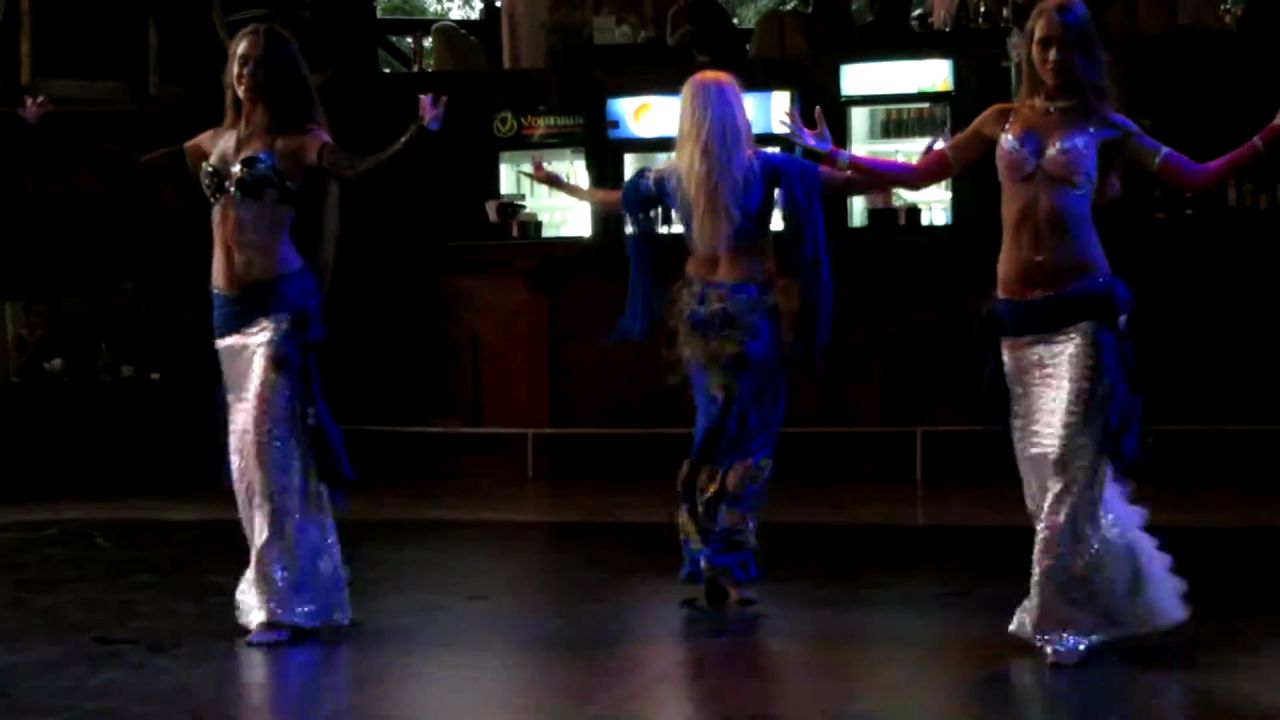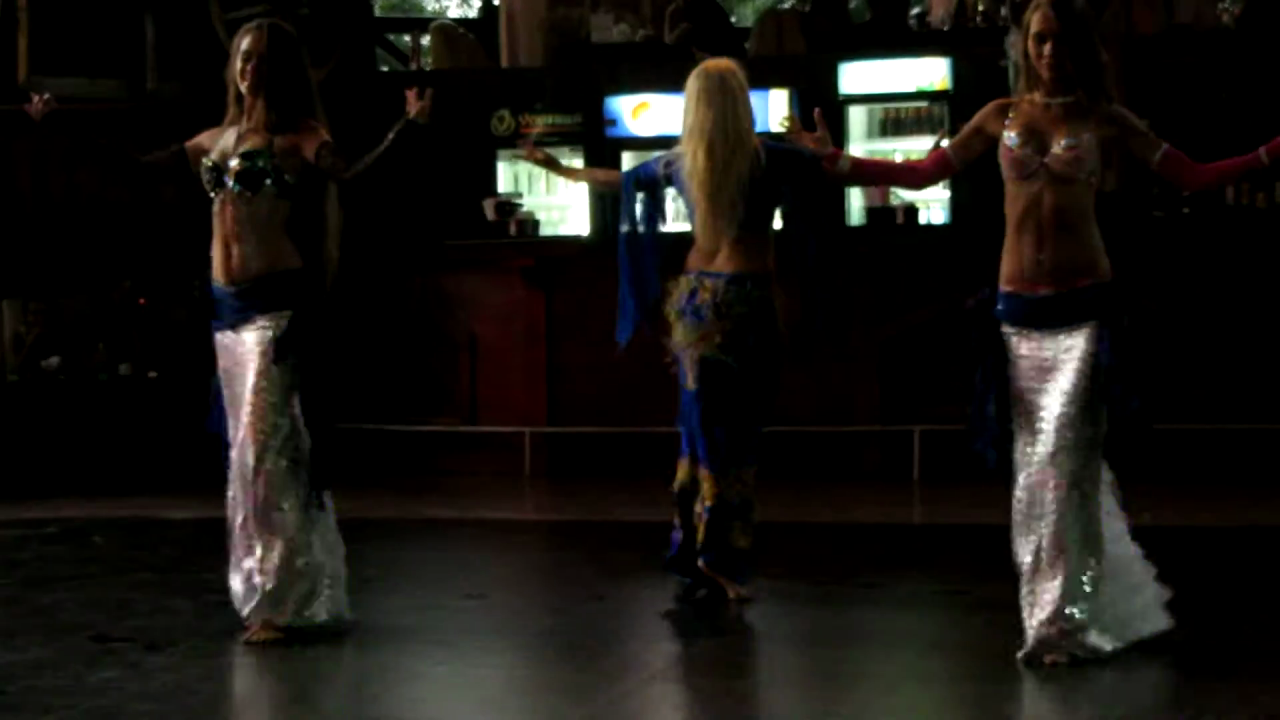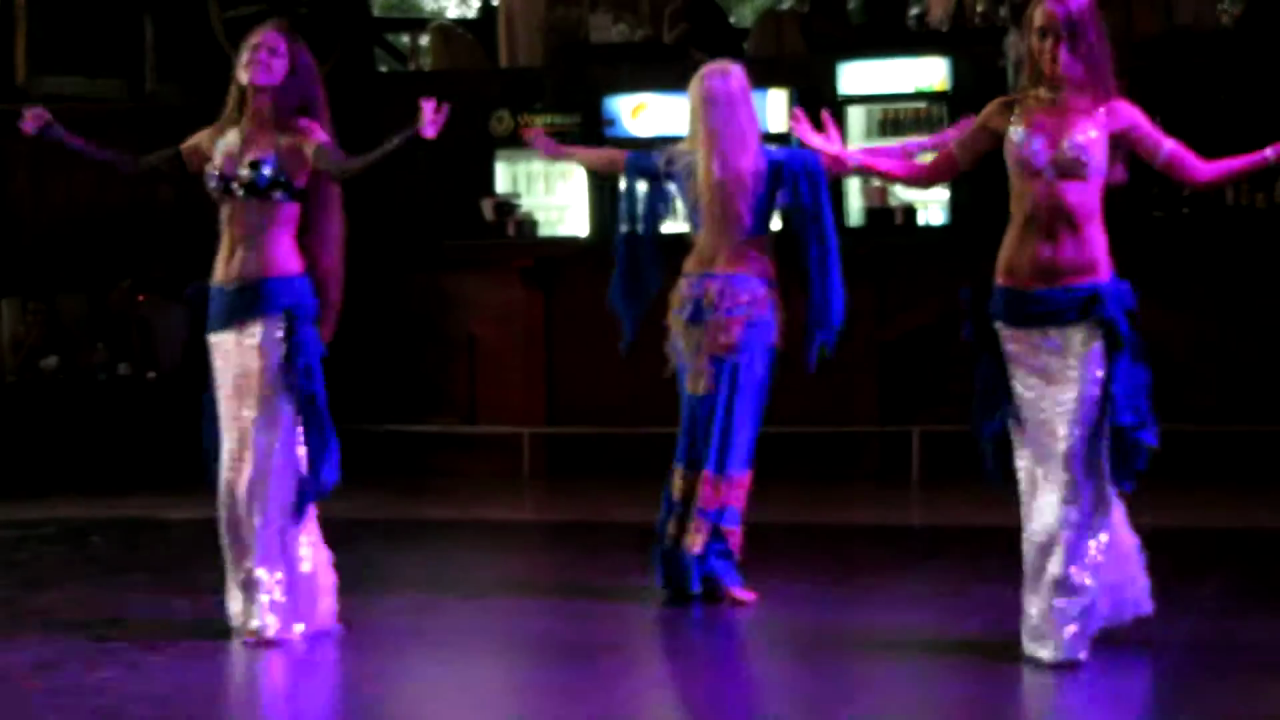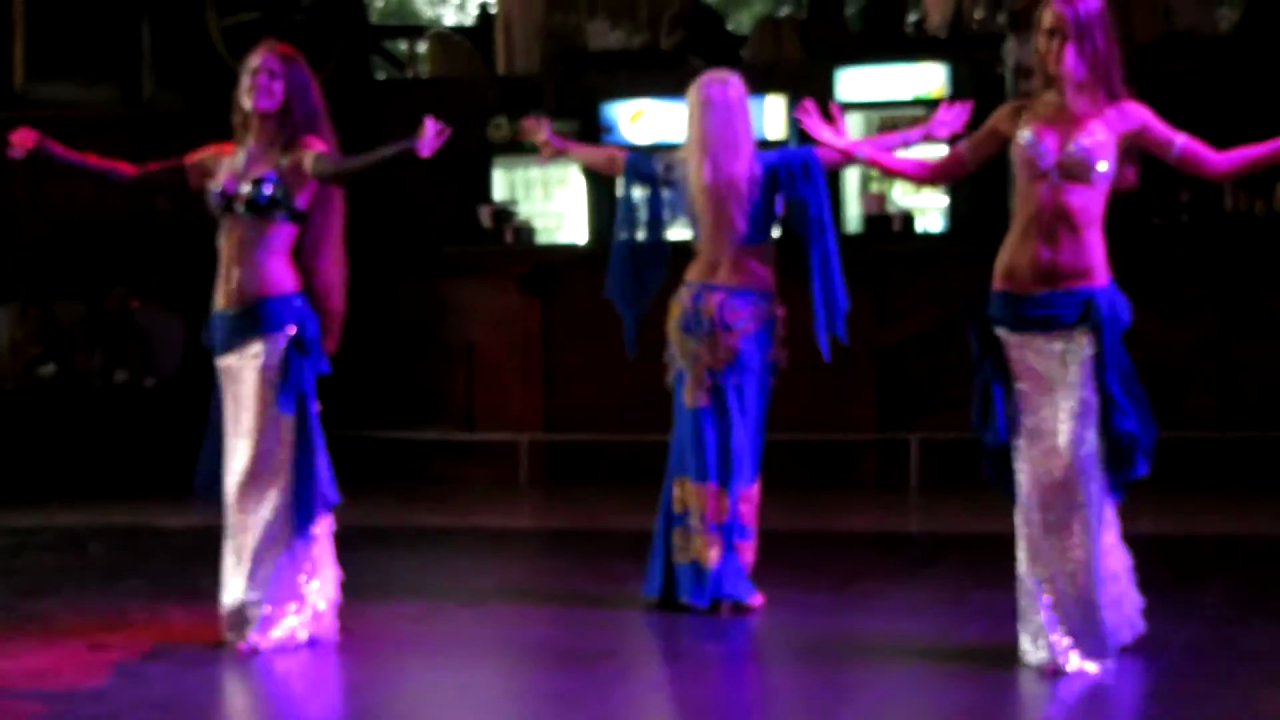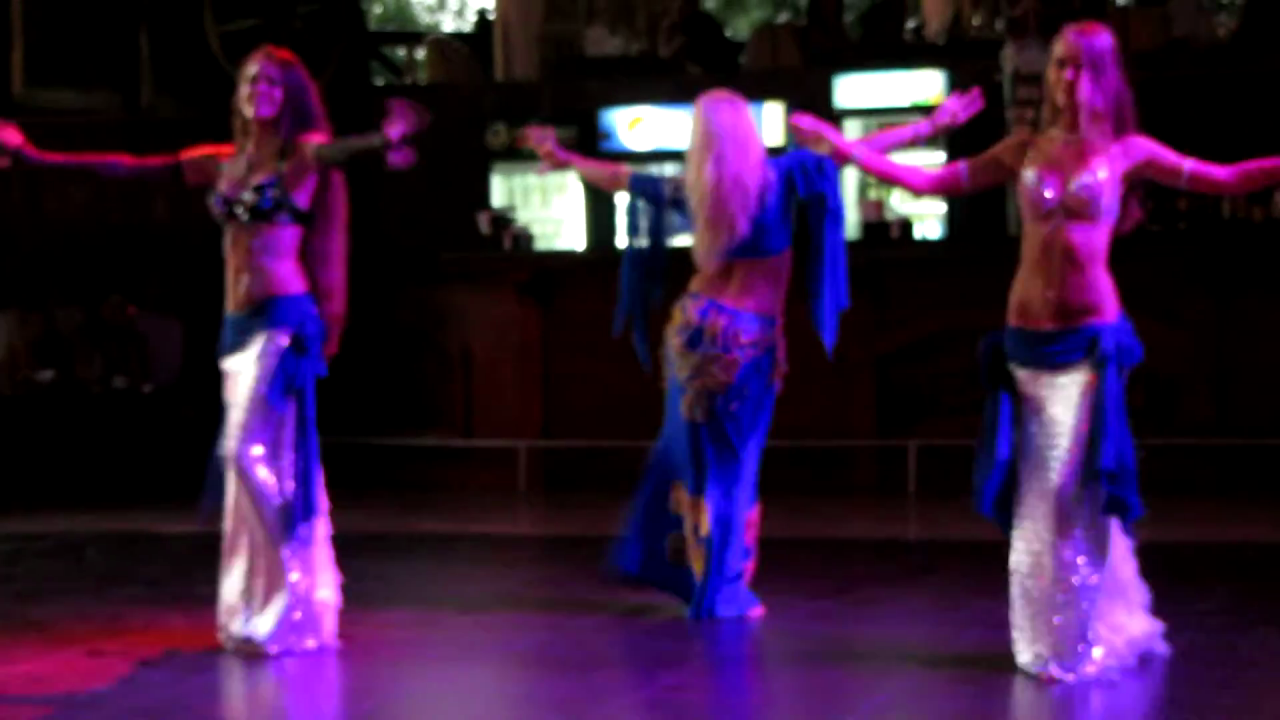
dt=0.2s
person 1, frame 1
left shoulder: (1105, 124)
right shoulder: (1001, 119)
left elbow: (1194, 177)
right elbow: (919, 174)
right wrist: (837, 156)
left hip: (1082, 305)
right hip: (1017, 311)
left knee: (1066, 459)
right knee: (1041, 464)
left ankle: (1061, 620)
right ankle: (1092, 600)
person 1, frame 2
left shoulder: (1106, 118)
right shoulder: (1001, 114)
left elbow: (1191, 176)
right elbow: (921, 174)
right wrist: (839, 160)
left hip: (1084, 303)
right hip: (1019, 307)
left knee: (1063, 453)
right knee: (1036, 457)
left ankle: (1062, 619)
right ankle: (1095, 602)
person 1, frame 3
left shoulder: (1113, 113)
right shoulder: (1006, 112)
left elbow: (1197, 172)
right elbow: (928, 173)
right wrist: (845, 158)
left hip: (1087, 302)
right hip: (1017, 304)
left knee: (1073, 455)
right knee: (1036, 457)
left ankle: (1065, 616)
right ankle: (1051, 611)
person 1, frame 4
left shoulder: (1123, 116)
right shoulder: (1016, 116)
left elbow: (1213, 165)
right elbow: (936, 173)
right wrist: (851, 150)
left hip: (1083, 306)
right hip: (1015, 306)
left knee: (1076, 461)
right knee: (1035, 464)
left ankle: (1078, 627)
right ankle: (1048, 625)
person 1, frame 5
left shoulder: (1127, 150)
right shoulder: (1023, 149)
left elbow: (1223, 180)
right elbow: (932, 183)
right wrist: (848, 150)
left hip: (1092, 339)
right hip: (1028, 341)
left knee: (1077, 485)
right knee: (1040, 494)
left ankle: (1082, 642)
right ankle: (1048, 639)
person 2, frame 1
left shoulder: (300, 139)
right shoulder: (216, 141)
left elbow: (356, 168)
right elbow: (137, 164)
left wrist: (418, 132)
left hip: (280, 303)
right hip: (229, 309)
left knee: (270, 446)
right knee: (250, 449)
left ankle: (288, 599)
right ankle: (275, 589)
person 2, frame 2
left shoulder: (299, 134)
right shoulder: (220, 137)
left elbow: (346, 171)
left wrist: (405, 130)
left hip: (279, 303)
right hip: (231, 306)
left knee: (270, 442)
right knee: (249, 445)
left ankle: (290, 598)
right ankle: (266, 592)
person 2, frame 3
left shoulder: (300, 134)
right shoulder: (216, 139)
left elbow: (346, 169)
right elbow: (135, 167)
left wrist: (414, 136)
right wrist: (55, 135)
left hip: (277, 304)
right hip: (226, 306)
left knee: (266, 452)
right knee: (239, 455)
left ankle: (283, 603)
right ankle: (258, 596)
person 2, frame 4
left shoulder: (301, 152)
right shoulder: (222, 158)
left elbow: (339, 169)
right elbow: (134, 176)
left wrist: (410, 149)
right wrist: (48, 151)
left hip: (278, 321)
right hip: (229, 324)
left knee: (273, 467)
right knee: (247, 468)
left ankle: (283, 612)
right ankle: (258, 607)
person 2, frame 5
left shoulder: (303, 151)
right shoulder: (219, 161)
left elbow: (334, 152)
right elbow: (130, 166)
left wrist: (386, 140)
left hip: (282, 320)
right hip: (240, 325)
left knee: (259, 458)
right knee: (248, 462)
left ankle: (288, 615)
right ankle: (263, 612)
person 3, frame 1
left shoulder: (670, 174)
right shoulder: (761, 165)
left elbow: (615, 199)
right elbow: (846, 182)
left wrist: (562, 186)
left hip: (697, 303)
right hip: (751, 306)
left knee: (714, 429)
right knee: (753, 432)
left ankle: (708, 555)
right ankle: (728, 549)
person 3, frame 2
left shoulder: (680, 161)
right shoulder: (767, 157)
left elbow: (617, 180)
left wrist: (558, 167)
left hip: (695, 294)
right hip: (745, 298)
left knee: (700, 426)
right knee: (735, 431)
left ankle: (696, 559)
right ankle: (721, 562)
person 3, frame 3
left shoulder: (678, 158)
right shoulder: (767, 161)
left elbow: (613, 161)
left wrist: (560, 151)
left hip: (694, 297)
right hip: (745, 301)
left knee: (697, 430)
right knee: (730, 433)
left ankle: (682, 566)
right ankle: (712, 563)
person 3, frame 4
left shoulder: (678, 168)
right shoulder: (766, 166)
left elbow: (612, 159)
right elbow: (849, 152)
left wrist: (559, 145)
right wrist: (927, 131)
left hip: (693, 306)
right hip: (745, 313)
left knee: (694, 439)
right knee: (737, 445)
left ankle: (681, 577)
right ankle: (727, 576)
person 3, frame 5
left shoulder: (689, 187)
right shoulder: (778, 175)
left elbow: (616, 177)
right elbow: (859, 149)
left wrist: (561, 155)
right wrist: (933, 123)
left hip: (695, 323)
right hip: (749, 336)
left knee: (686, 447)
right knee: (734, 461)
left ankle: (657, 562)
right ankle: (724, 590)
